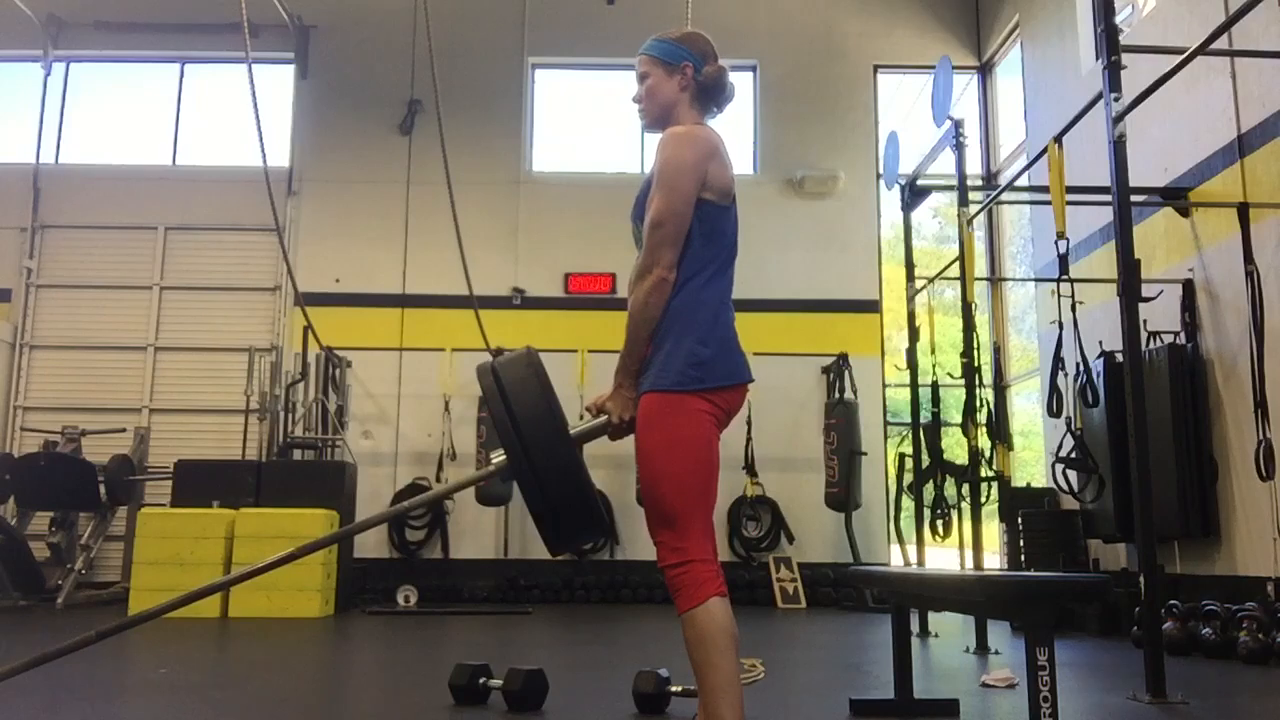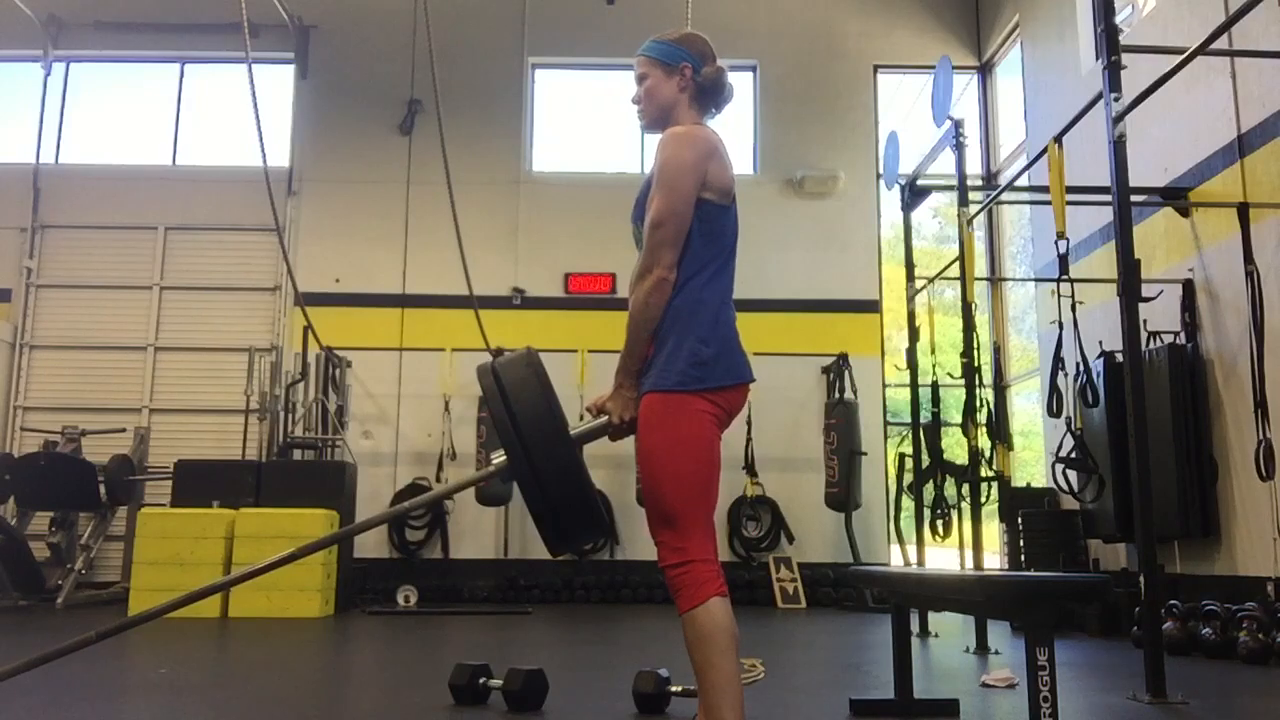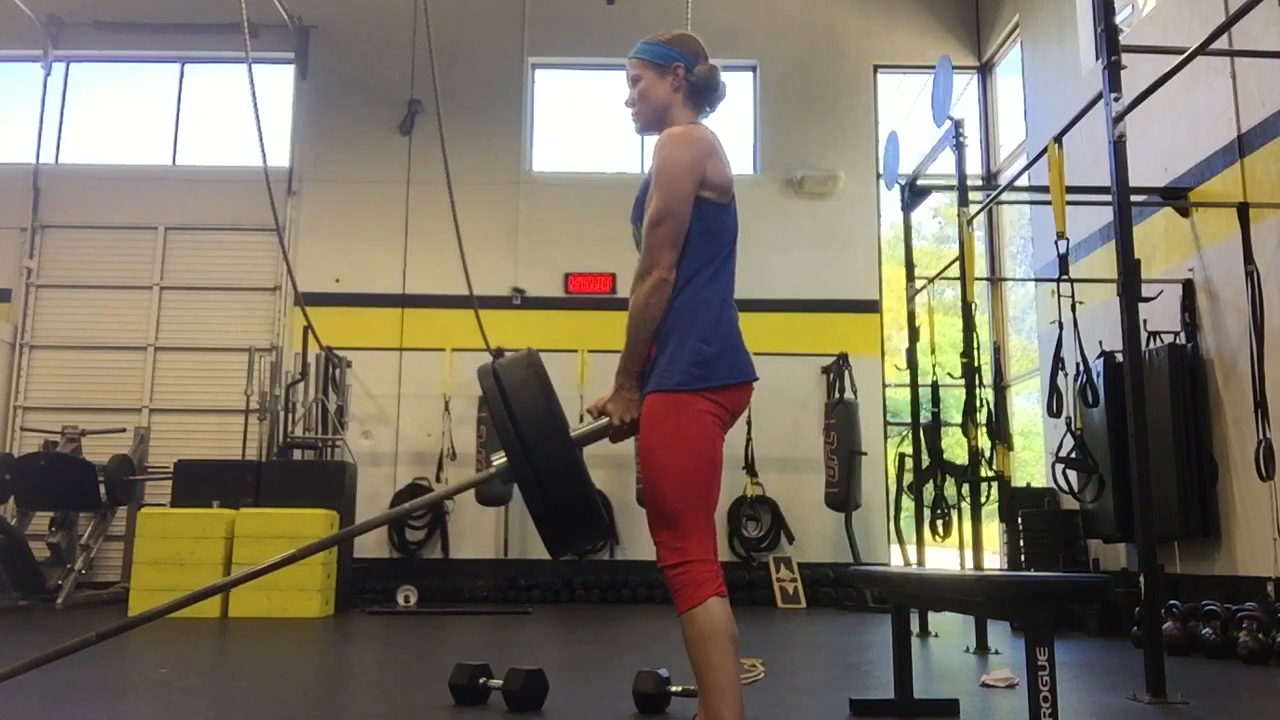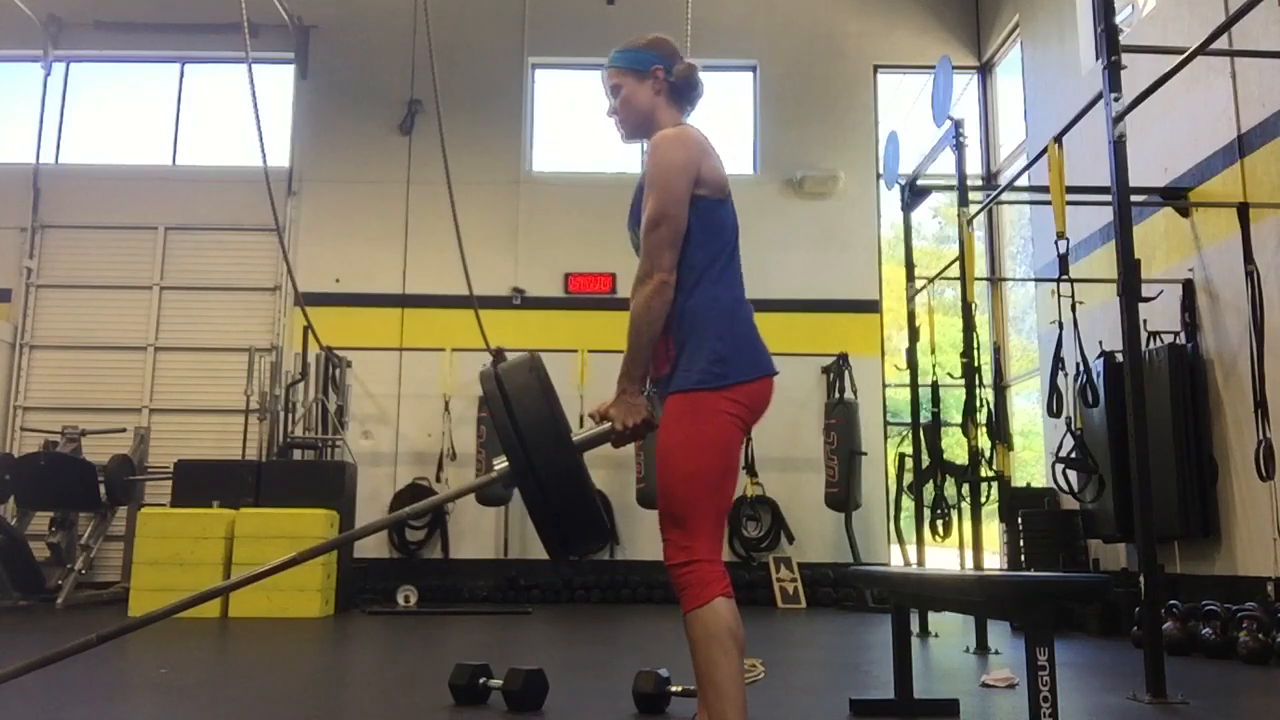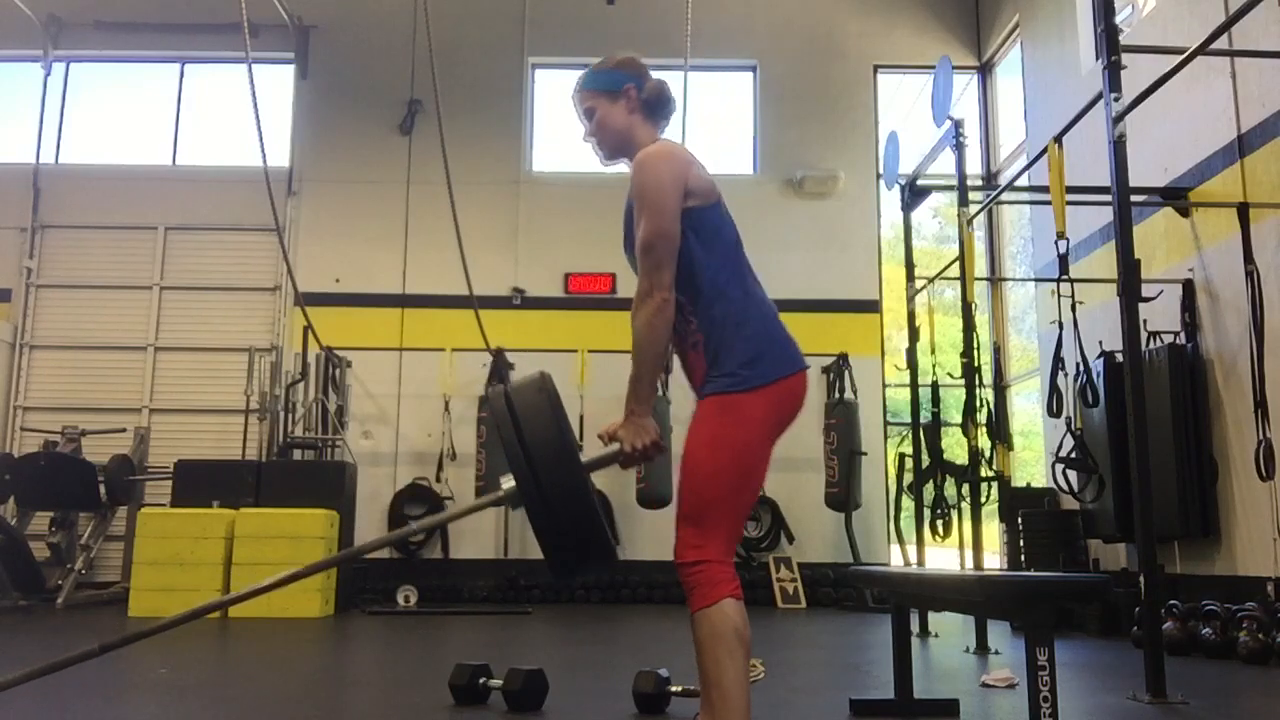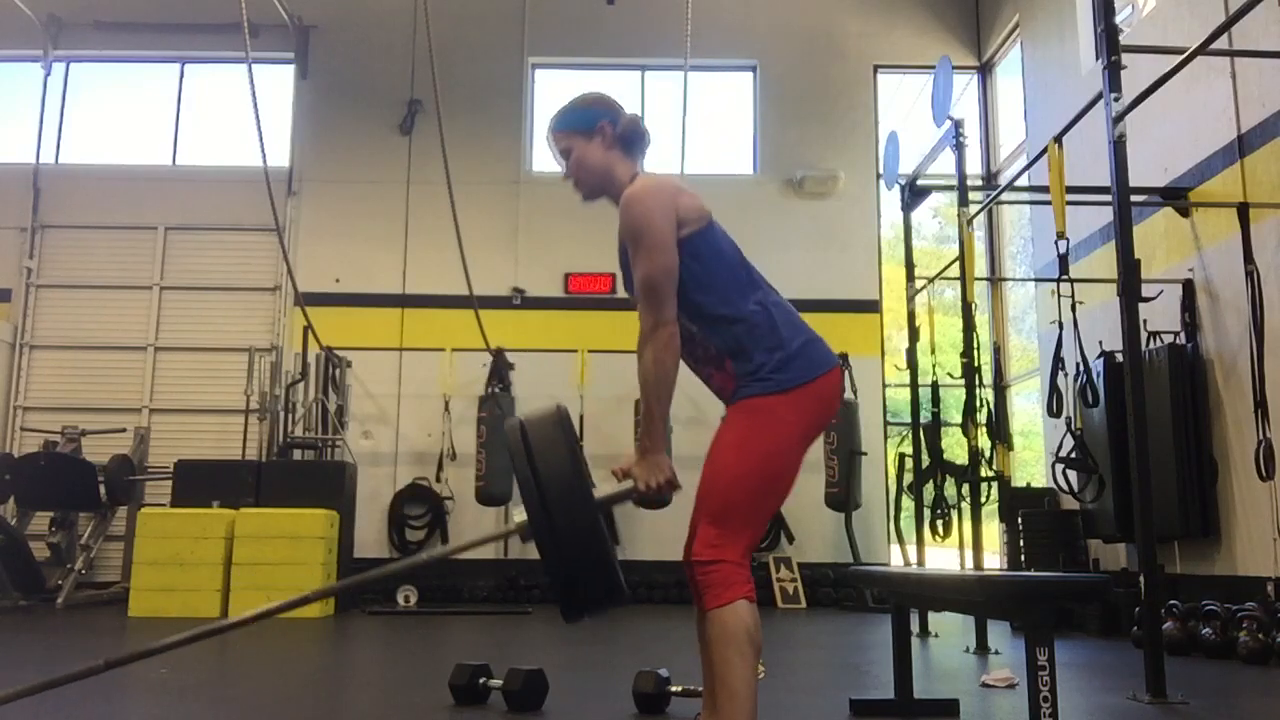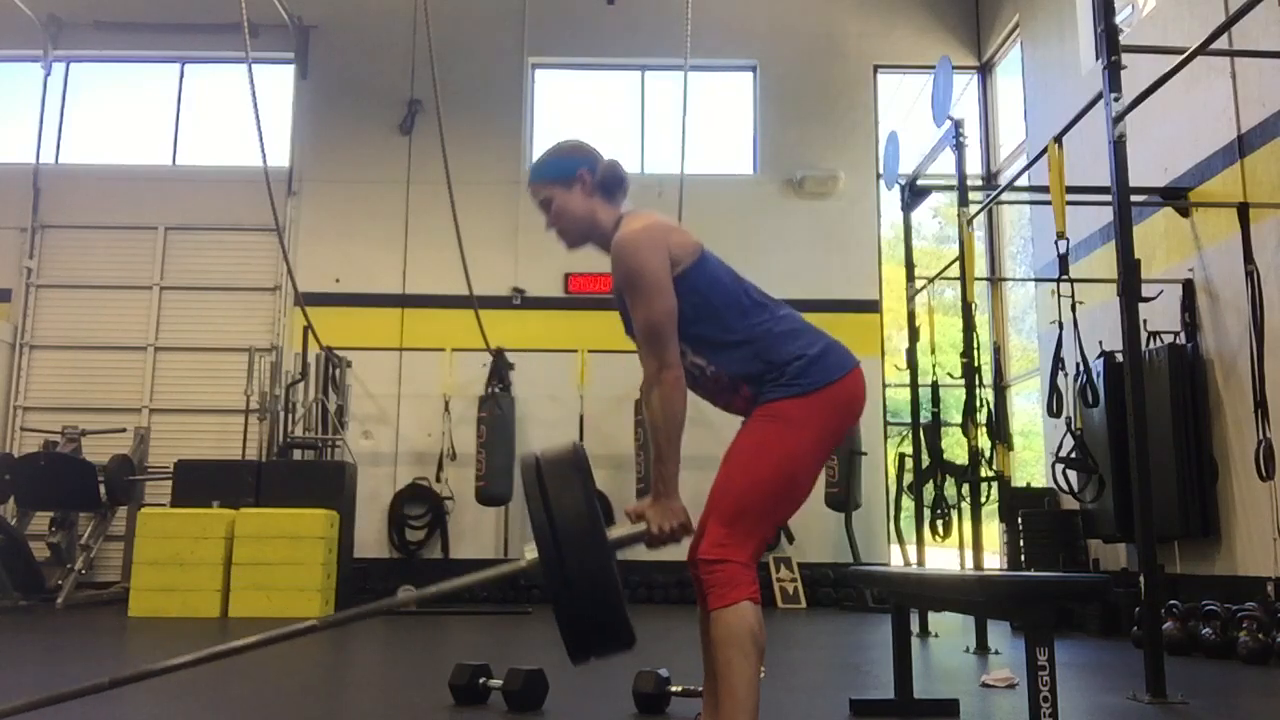
dt=0.2s
person 1, frame 1
left shoulder: (686, 142)
right shoulder: (697, 150)
left elbow: (657, 273)
left wrist: (623, 383)
right wrist: (637, 384)
left hip: (686, 373)
right hip: (696, 371)
left knee: (688, 559)
right knee: (688, 556)
person 1, frame 2
left shoulder: (687, 143)
right shoulder: (696, 150)
left elbow: (658, 274)
left wrist: (623, 385)
right wrist: (637, 385)
left hip: (686, 373)
right hip: (696, 371)
left knee: (688, 559)
right knee: (688, 556)
person 1, frame 3
left shoulder: (683, 142)
right shoulder: (693, 151)
left elbow: (657, 274)
left wrist: (624, 386)
right wrist: (637, 386)
left hip: (689, 375)
right hip: (699, 373)
left knee: (687, 560)
right knee: (688, 557)
person 1, frame 4
left shoulder: (674, 144)
right shoulder: (682, 152)
left elbow: (658, 278)
left wrist: (627, 391)
right wrist: (641, 391)
left hip: (710, 374)
right hip: (713, 373)
left knee: (692, 559)
right knee: (694, 557)
person 1, frame 5
left shoulder: (658, 161)
right shoulder: (664, 169)
left elbow: (657, 298)
right elbow: (668, 297)
left wrist: (637, 412)
right wrist: (642, 411)
left hip: (747, 376)
right hip: (743, 376)
left knee: (702, 558)
right knee: (704, 558)
person 1, frame 6
left shoulder: (646, 197)
right shoulder: (647, 204)
left elbow: (661, 333)
right elbow: (661, 333)
left wrist: (651, 450)
right wrist: (650, 449)
left hip: (782, 382)
right hip: (774, 384)
left knee: (718, 558)
right knee: (710, 558)
person 1, frame 7
left shoulder: (636, 239)
right shoulder: (634, 247)
left elbow: (667, 374)
right elbow: (662, 376)
left wrist: (665, 495)
right wrist: (663, 493)
left hip: (807, 388)
right hip: (797, 394)
left knee: (723, 560)
right knee: (715, 560)
